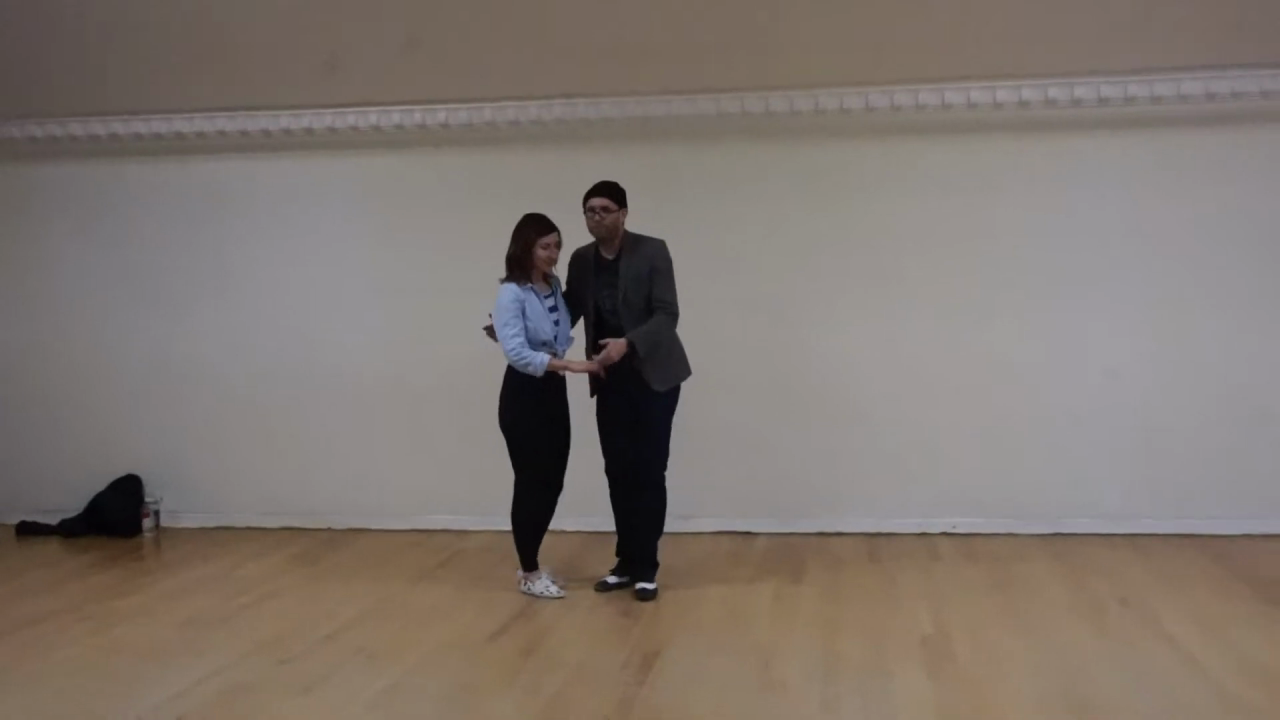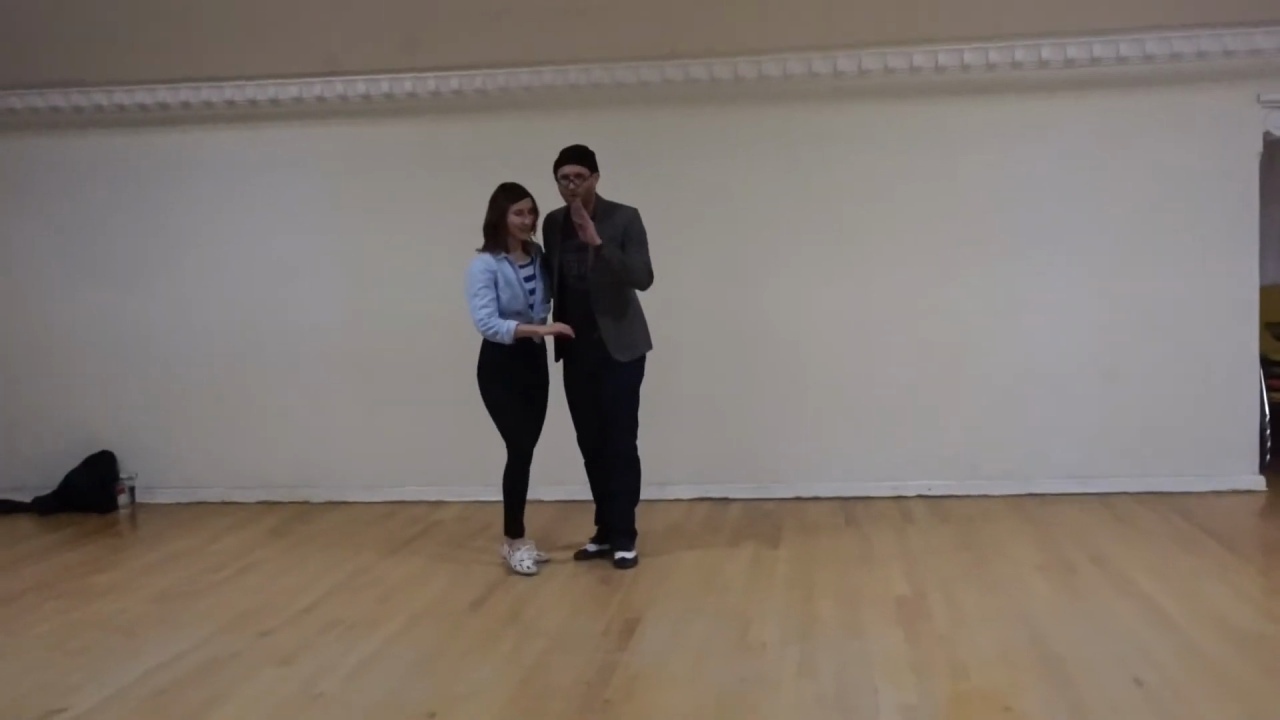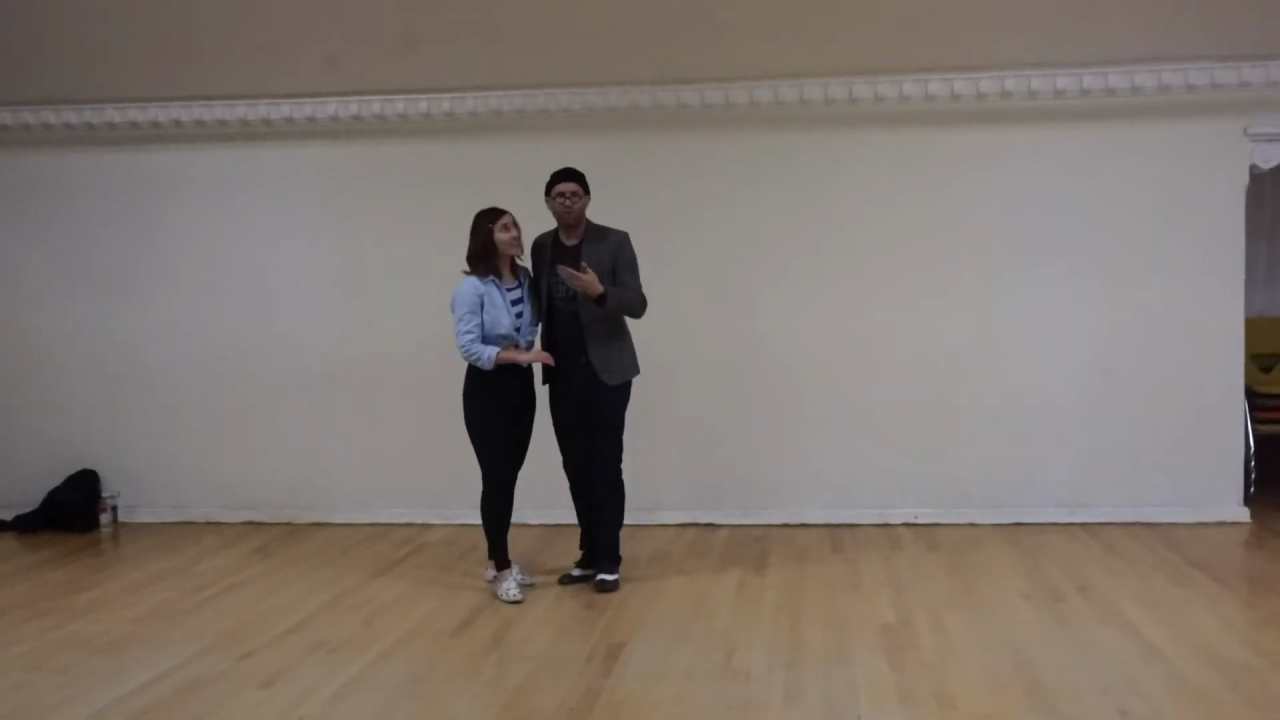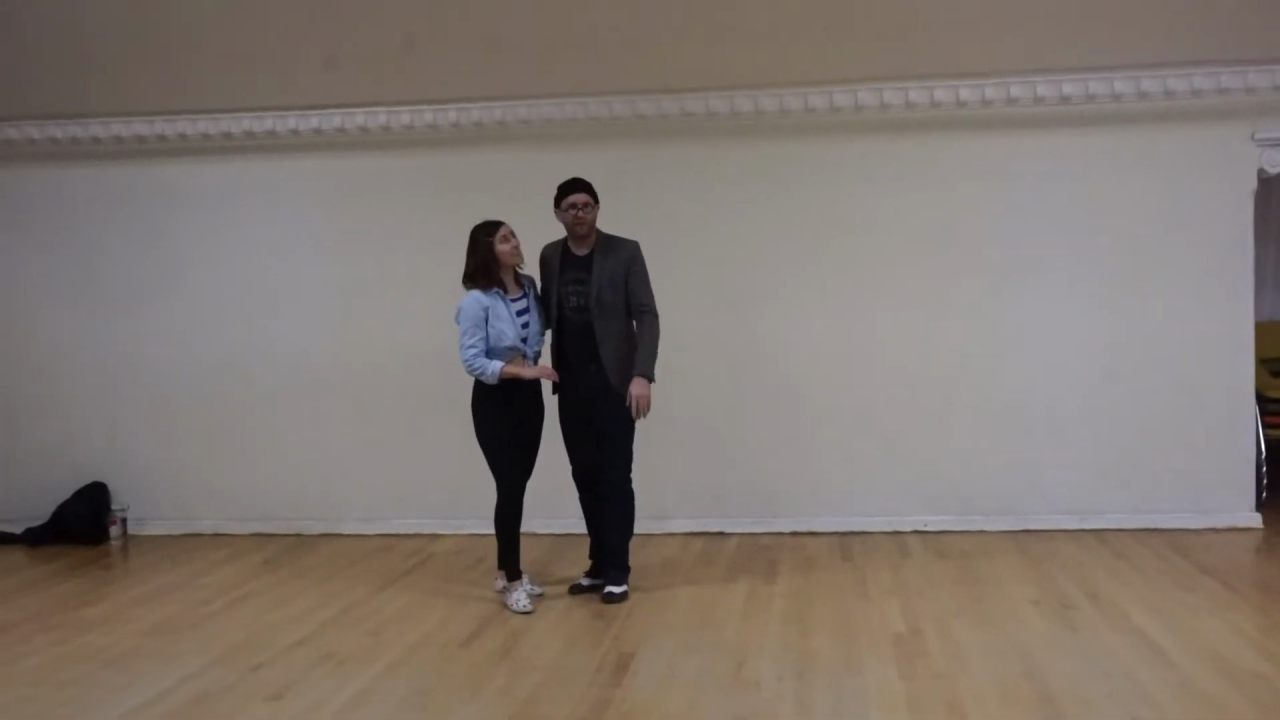
dt=0.5s
person 1, frame 1
left shoulder: (652, 252)
right shoulder: (581, 259)
left elbow: (667, 314)
right elbow: (567, 313)
left wrist: (628, 344)
left hip: (653, 376)
right hip: (611, 380)
left knee: (649, 471)
right knee: (619, 473)
left ankle: (646, 566)
right ankle: (627, 562)
person 1, frame 2
left shoulder: (624, 218)
right shoulder: (553, 223)
left elbow: (643, 277)
left wrist: (599, 243)
left hip: (618, 348)
right hip: (575, 349)
left knee: (620, 443)
right knee: (591, 444)
left ankle: (624, 536)
right ankle: (604, 531)
person 1, frame 3
left shoulder: (614, 242)
right shoulder: (541, 247)
left elbow: (638, 305)
left wrist: (600, 292)
left hip: (605, 371)
right hip: (562, 373)
left knee: (605, 465)
right knee: (576, 467)
left ankle: (608, 560)
right ankle: (590, 555)
person 1, frame 4
left shoulder: (624, 252)
right shoulder: (550, 256)
left elbow: (647, 315)
right elbow: (549, 314)
left wrist: (642, 374)
left hip: (613, 382)
right hip: (571, 383)
left knee: (615, 477)
right knee: (586, 477)
left ankle: (617, 570)
right ankle: (599, 564)
person 2, frame 1
left shoulder: (555, 287)
right shoulder: (511, 295)
right elbow: (517, 353)
right wrist: (572, 365)
left hip: (553, 391)
right hip: (523, 395)
left knee: (552, 482)
right knee: (531, 484)
left ankle: (529, 559)
right ankle: (529, 573)
person 2, frame 2
left shoulder: (537, 256)
right shoulder: (484, 265)
right elbow: (486, 322)
right wrist: (539, 328)
left hip: (534, 360)
right hip: (500, 364)
left knee: (527, 449)
right knee: (519, 448)
left ankle: (515, 536)
right ankle: (515, 540)
person 2, frame 3
left shoulder: (526, 279)
right shoulder: (473, 288)
right elbow: (469, 347)
left wrist: (529, 354)
right wrist: (518, 355)
left hip: (521, 384)
right hip: (487, 388)
left knee: (510, 475)
right knee: (496, 477)
left ankle: (498, 561)
right ankle: (501, 568)
person 2, frame 4
left shoulder: (529, 287)
right shoulder: (476, 301)
right elbow: (472, 361)
left wrist: (532, 362)
right wrist: (521, 370)
left hip: (529, 396)
right hip: (494, 400)
left knee: (519, 485)
right knee: (510, 487)
left ankle: (508, 571)
right ankle: (512, 580)
